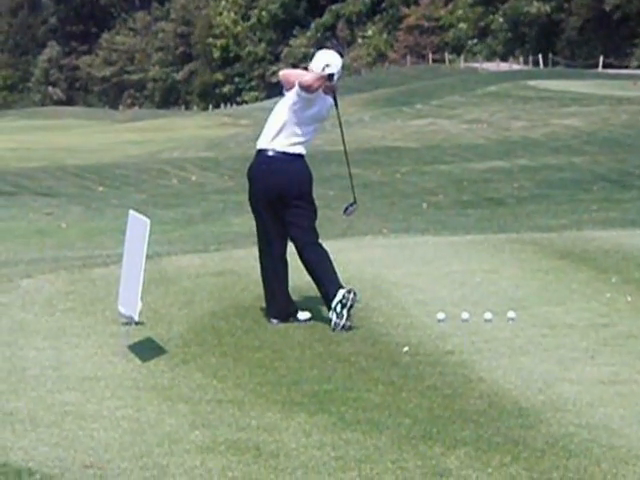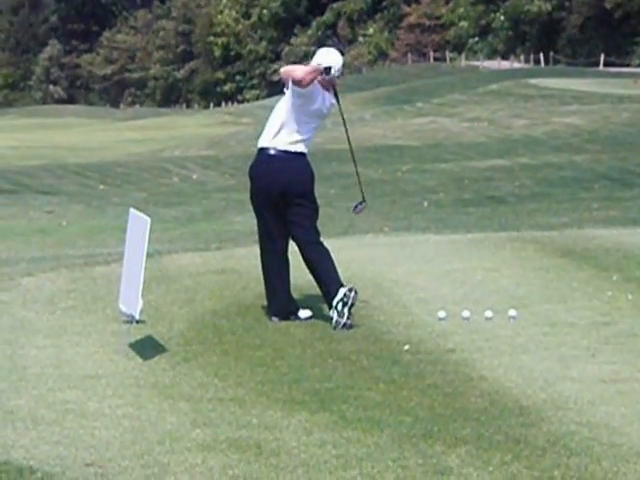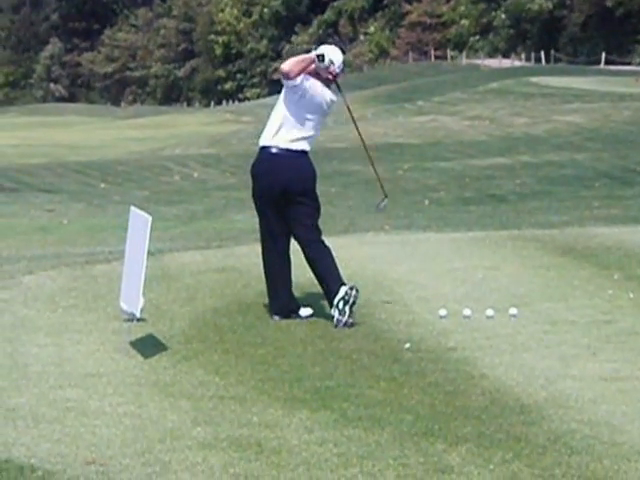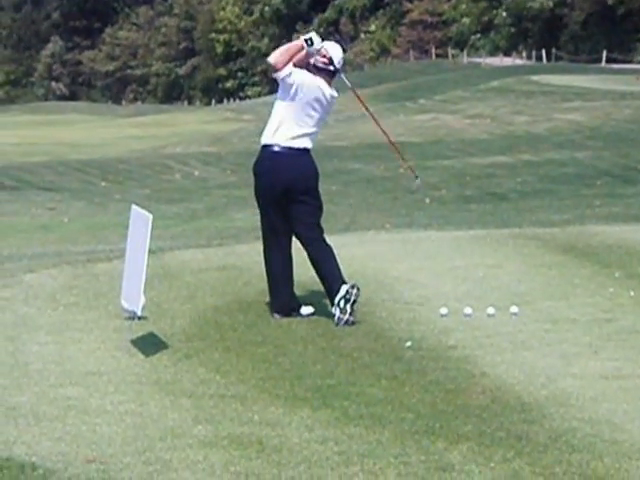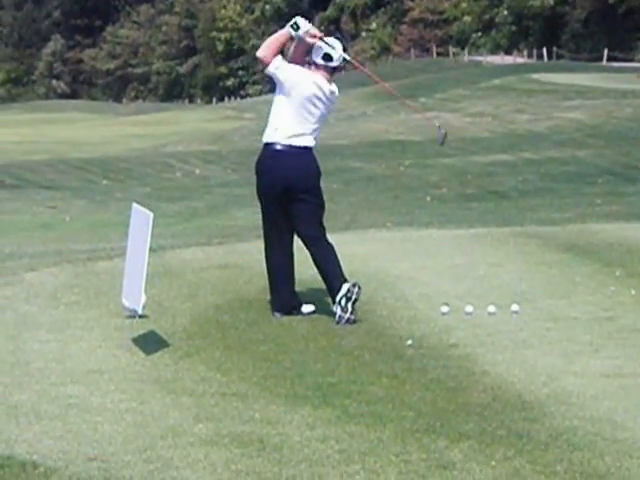
dt=0.1s
person 1, frame 1
left shoulder: (308, 94)
right shoulder: (326, 103)
left elbow: (305, 81)
right elbow: (285, 75)
left wrist: (320, 76)
right wrist: (327, 82)
left hip: (266, 168)
right hip: (295, 170)
left knee: (271, 243)
right knee: (307, 239)
left ankle: (280, 308)
right ankle: (336, 293)
person 1, frame 2
left shoulder: (306, 89)
right shoulder: (327, 101)
left elbow: (292, 74)
right elbow: (292, 73)
left wrist: (317, 69)
right wrist: (327, 77)
left hip: (267, 166)
right hip: (297, 168)
left knee: (272, 241)
right knee: (309, 237)
left ankle: (281, 306)
right ankle: (336, 292)
person 1, frame 3
left shoulder: (304, 85)
right shoulder: (328, 98)
left elbow: (287, 69)
left wrist: (313, 58)
right wrist: (326, 71)
left hip: (269, 164)
right hip: (299, 166)
left knee: (274, 239)
right knee: (310, 236)
left ankle: (282, 304)
right ankle: (338, 290)
person 1, frame 4
left shoulder: (300, 81)
right shoulder: (329, 96)
left elbow: (275, 62)
left wrist: (305, 41)
right wrist: (308, 48)
left hip: (271, 162)
right hip: (302, 165)
left knee: (276, 238)
right knee: (312, 235)
left ankle: (283, 304)
right ankle: (339, 290)
person 1, frame 5
left shoulder: (297, 77)
right shoulder: (330, 93)
left elbow: (263, 55)
right elbow: (297, 60)
left wrist: (294, 28)
right wrist: (303, 36)
left hip: (273, 161)
right hip: (304, 163)
left knee: (277, 236)
right knee: (314, 233)
left ankle: (284, 302)
right ankle: (340, 288)
